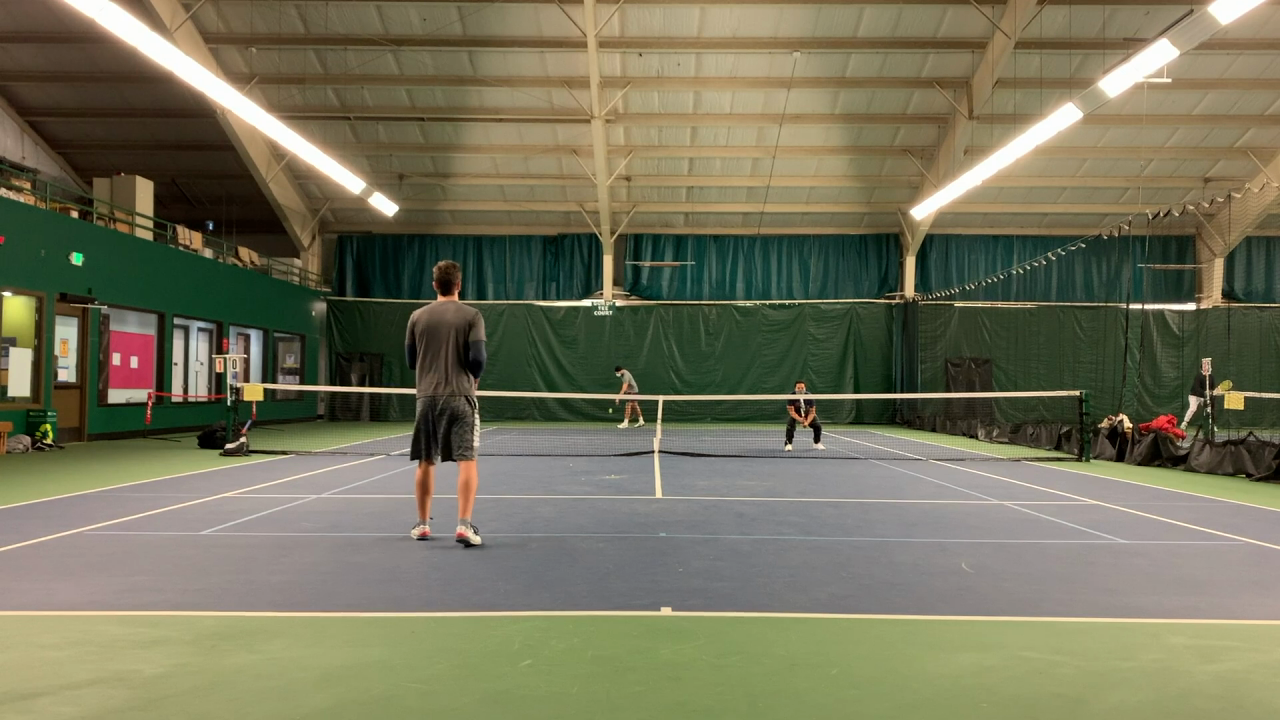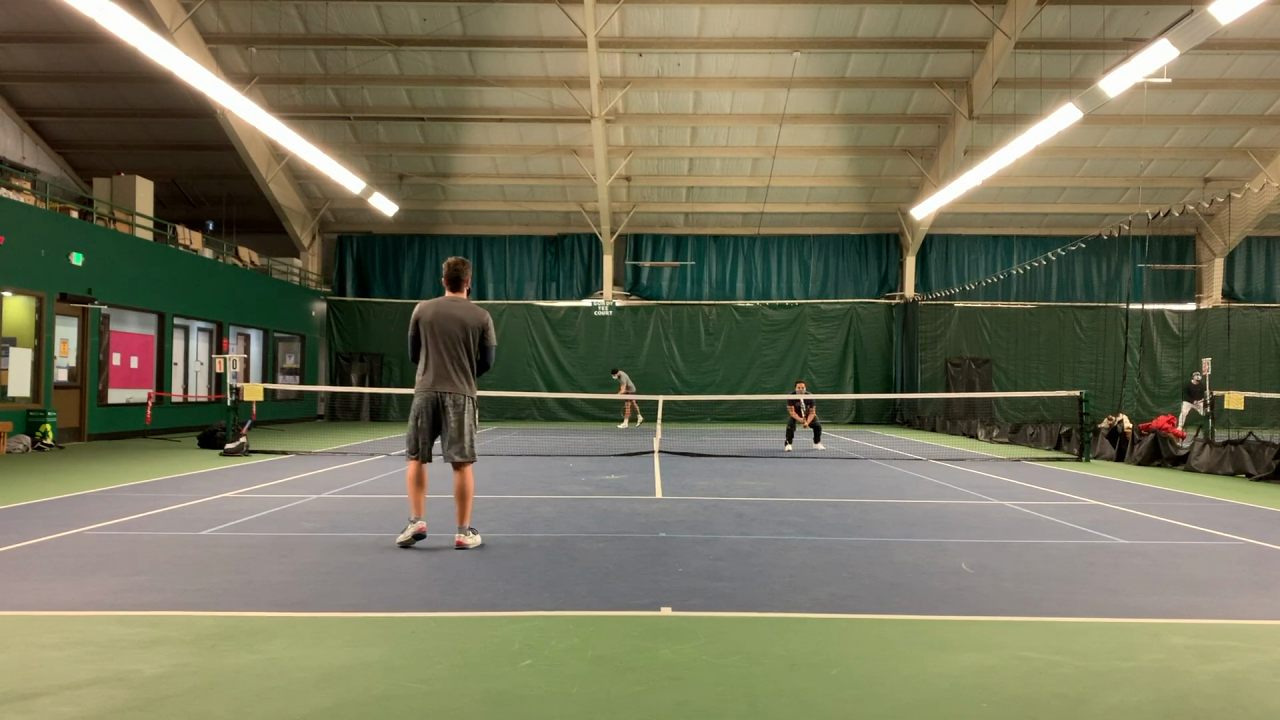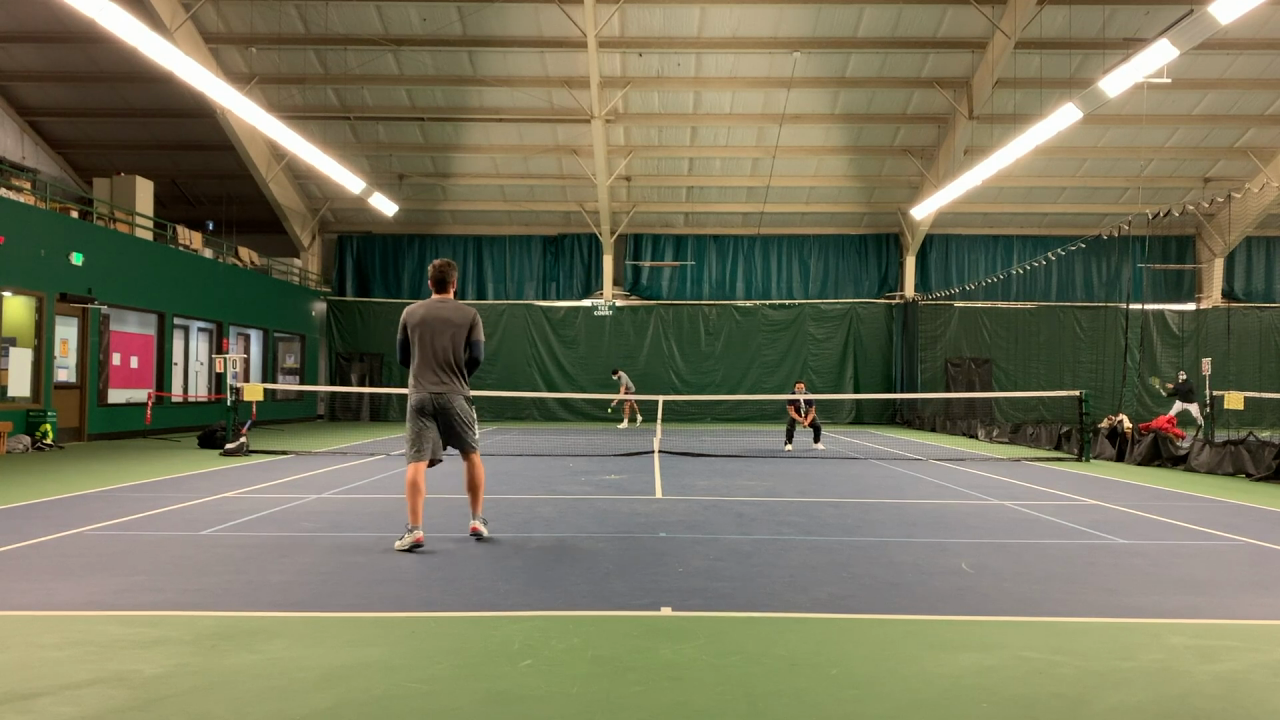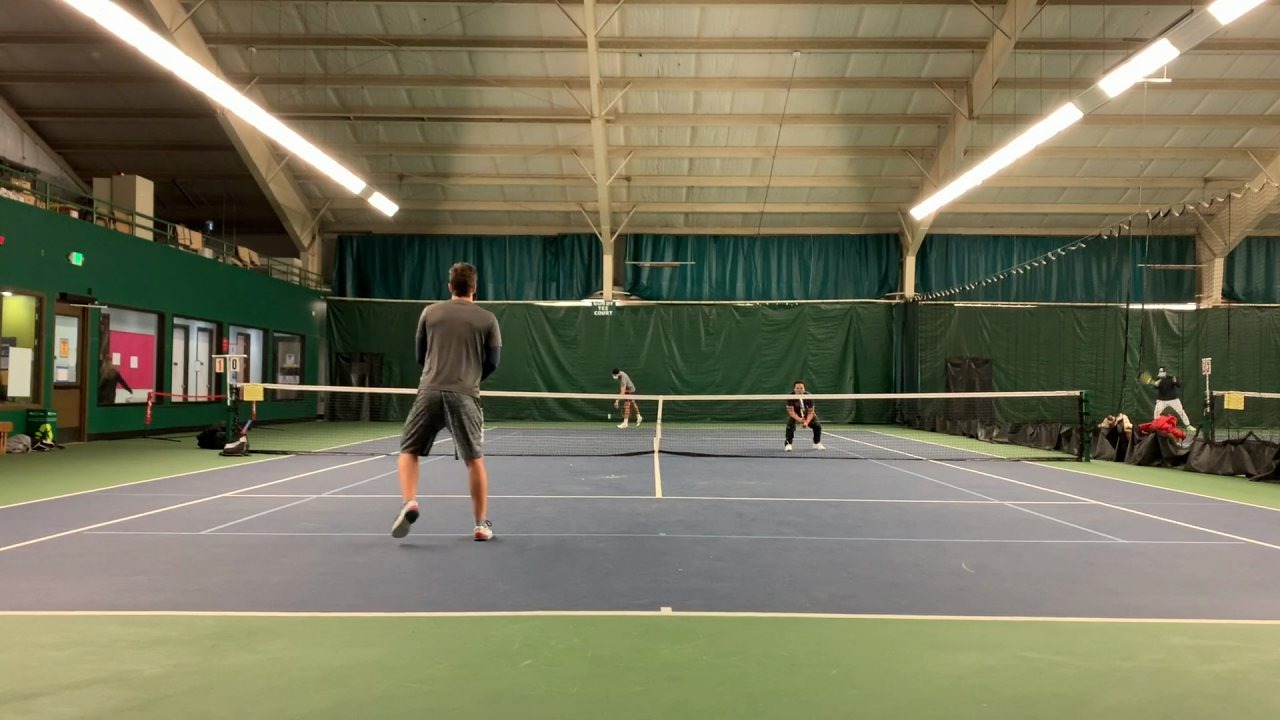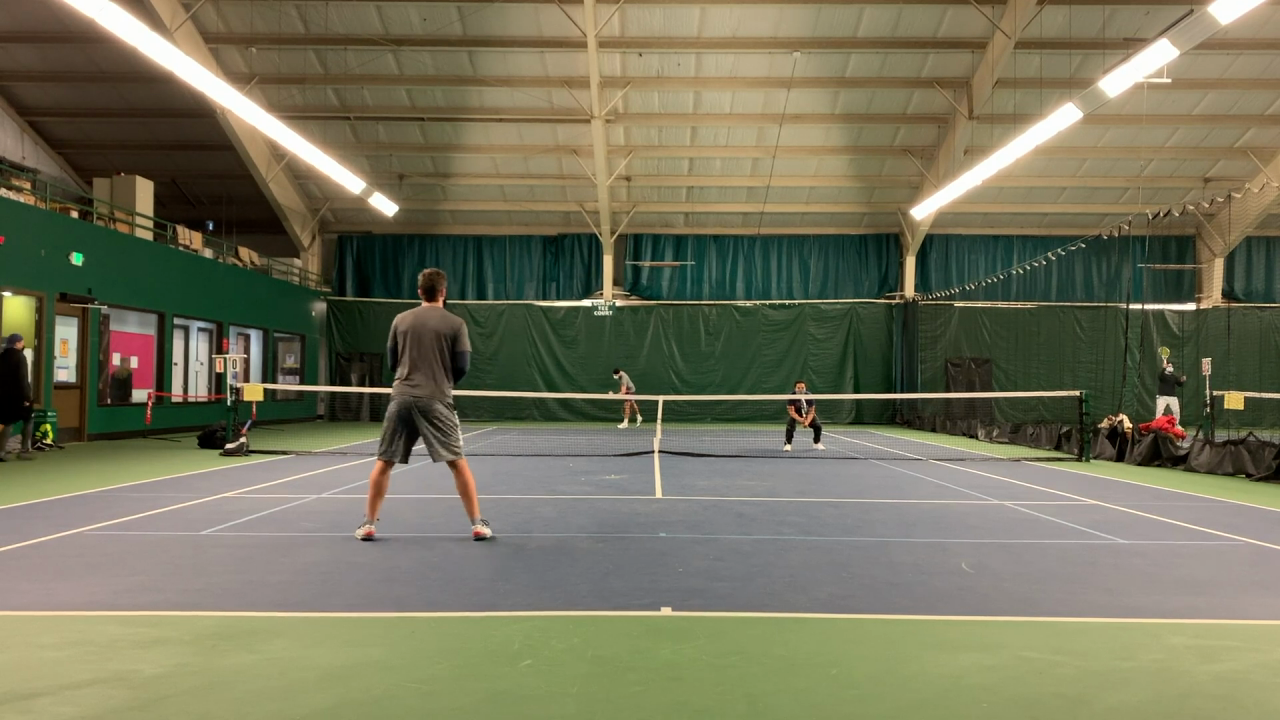
dt=0.4s
person 1, frame 1
left shoulder: (417, 317)
right shoulder: (471, 315)
left elbow: (411, 360)
right elbow: (477, 357)
right wrist: (474, 377)
left hip: (426, 397)
right hip: (459, 397)
left knee: (425, 462)
right knee: (467, 461)
left ankle: (422, 524)
right ankle: (463, 525)
person 1, frame 2
left shoulder: (422, 310)
right shoulder: (481, 316)
left elbow: (413, 353)
right elbow: (487, 361)
left hip: (426, 393)
right hip: (461, 395)
left knee: (416, 459)
right knee: (462, 464)
left ankle: (417, 521)
right ankle: (464, 532)
person 1, frame 3
left shoulder: (410, 313)
right shoulder: (469, 315)
left elbow: (402, 357)
right elbow: (477, 357)
left hip: (420, 395)
right hip: (455, 395)
left knee: (417, 462)
right knee: (472, 456)
left ankle: (414, 530)
right ankle: (477, 520)
person 1, frame 4
left shoulder: (429, 313)
right shoulder: (487, 319)
left elbow: (420, 355)
right elbow: (492, 362)
left hip: (430, 392)
right hip: (465, 395)
left knee: (408, 451)
right knee: (474, 460)
left ankle: (409, 503)
right ankle: (481, 524)
person 1, frame 5
left shoulder: (400, 320)
right shoulder: (456, 324)
left elbow: (392, 362)
right elbow: (462, 366)
left hip: (402, 398)
right hip: (436, 400)
left knee: (384, 462)
right knee: (457, 462)
left ankle: (368, 524)
right ankle: (478, 523)
